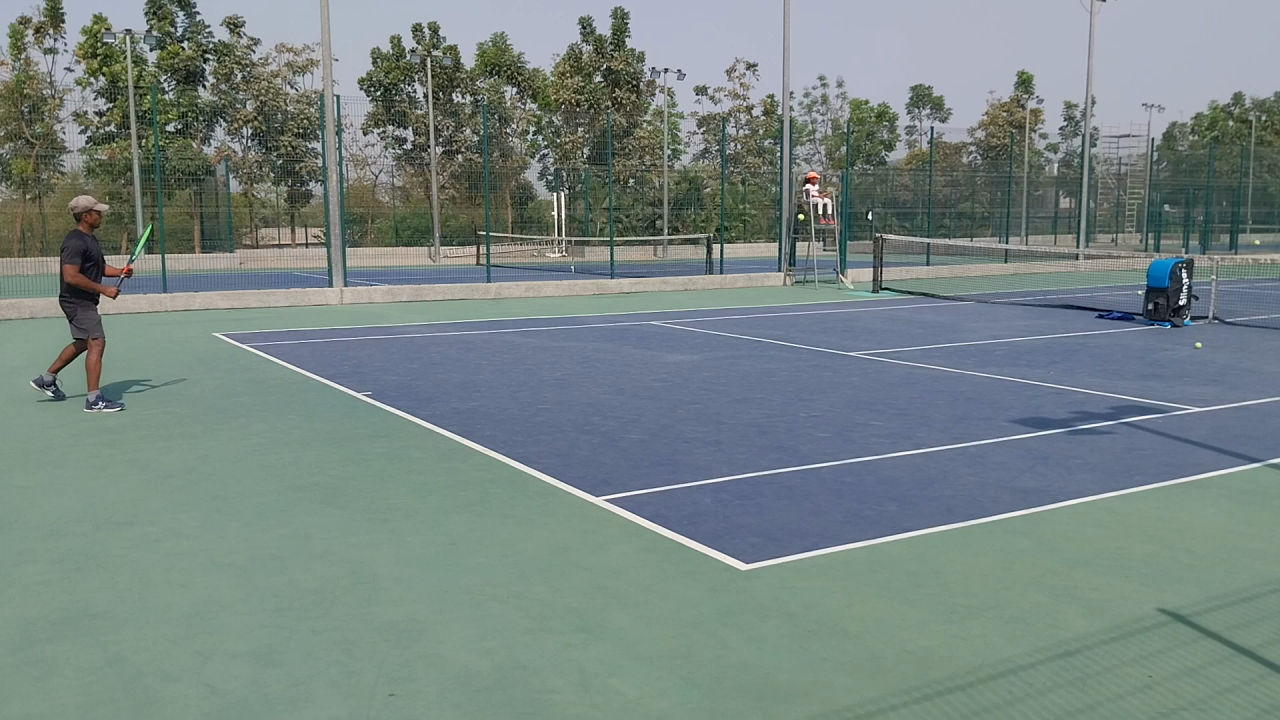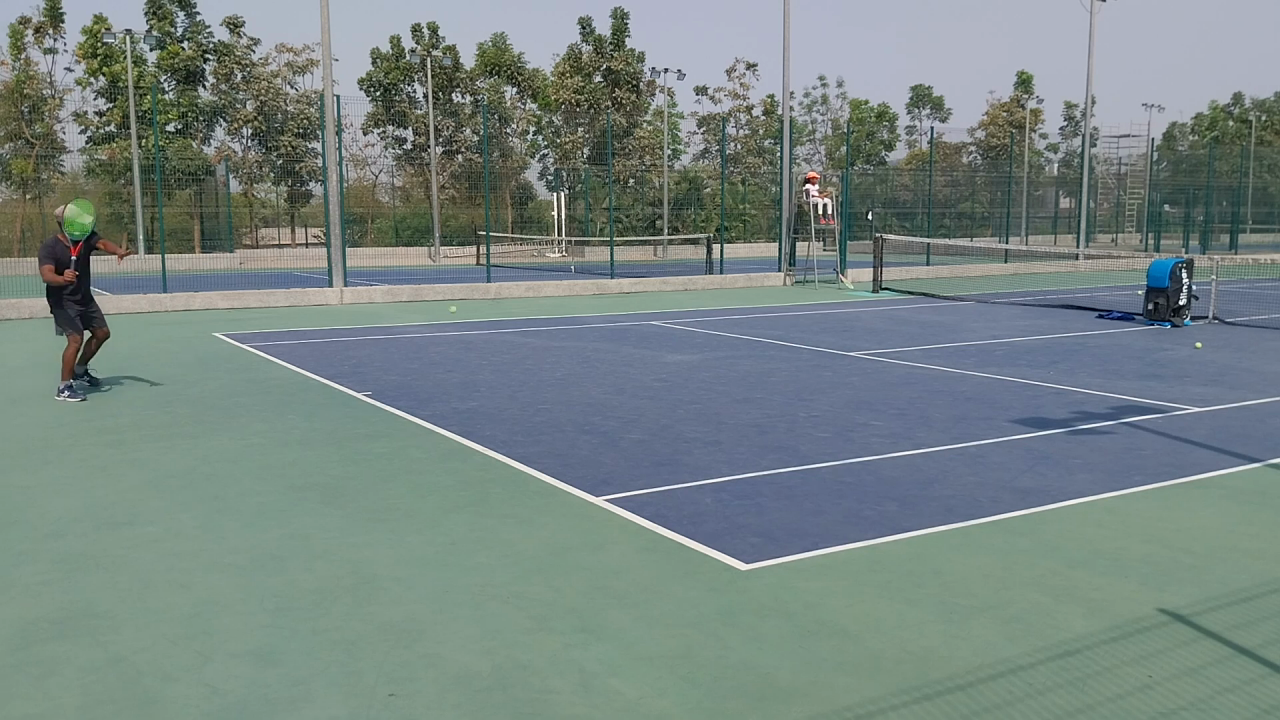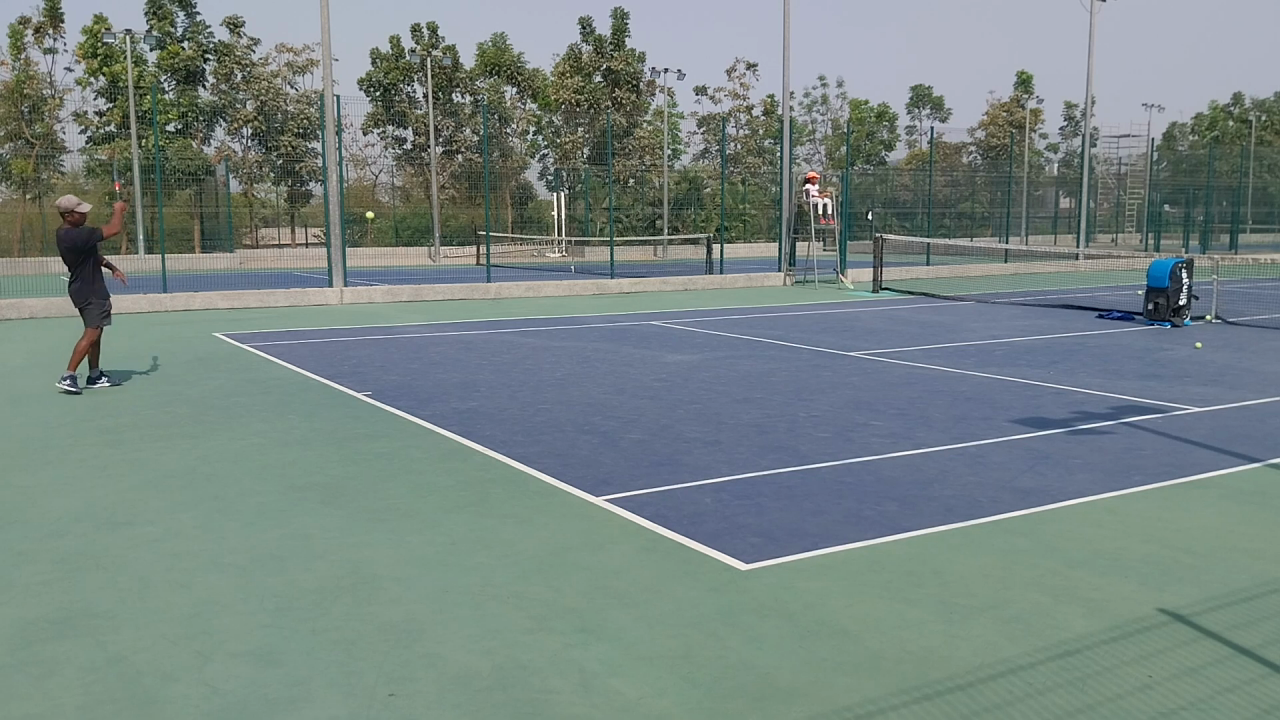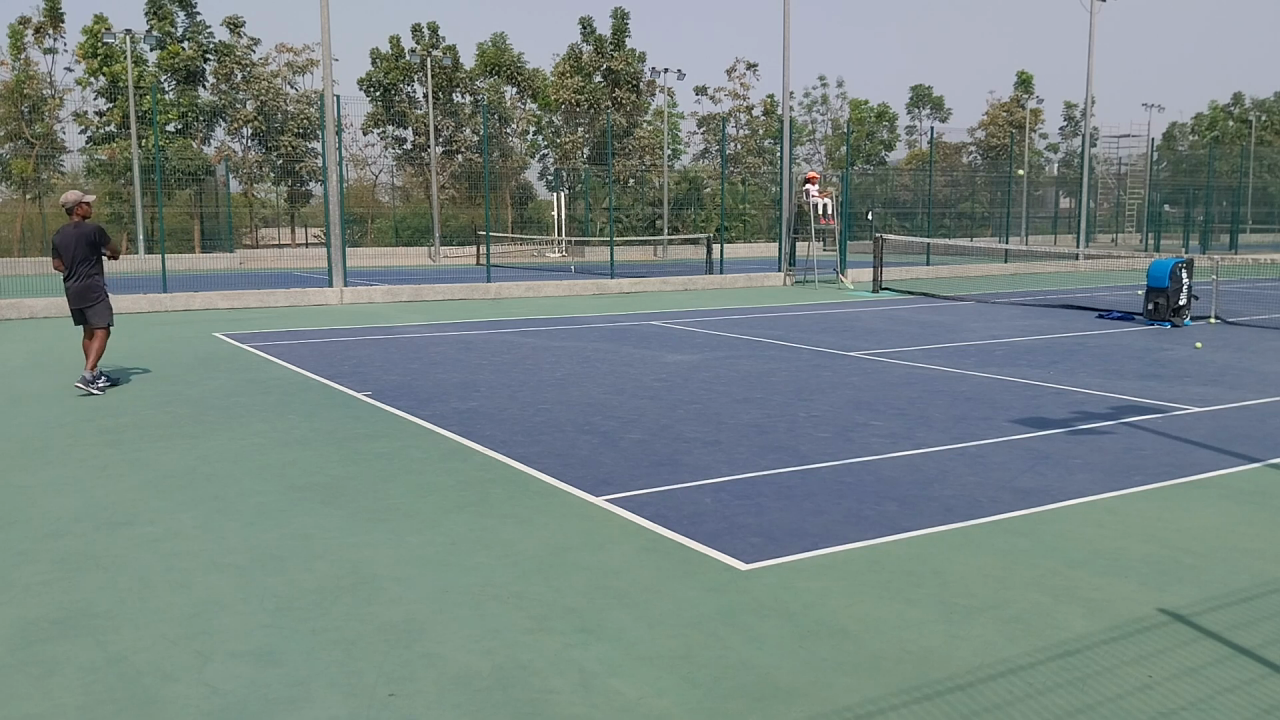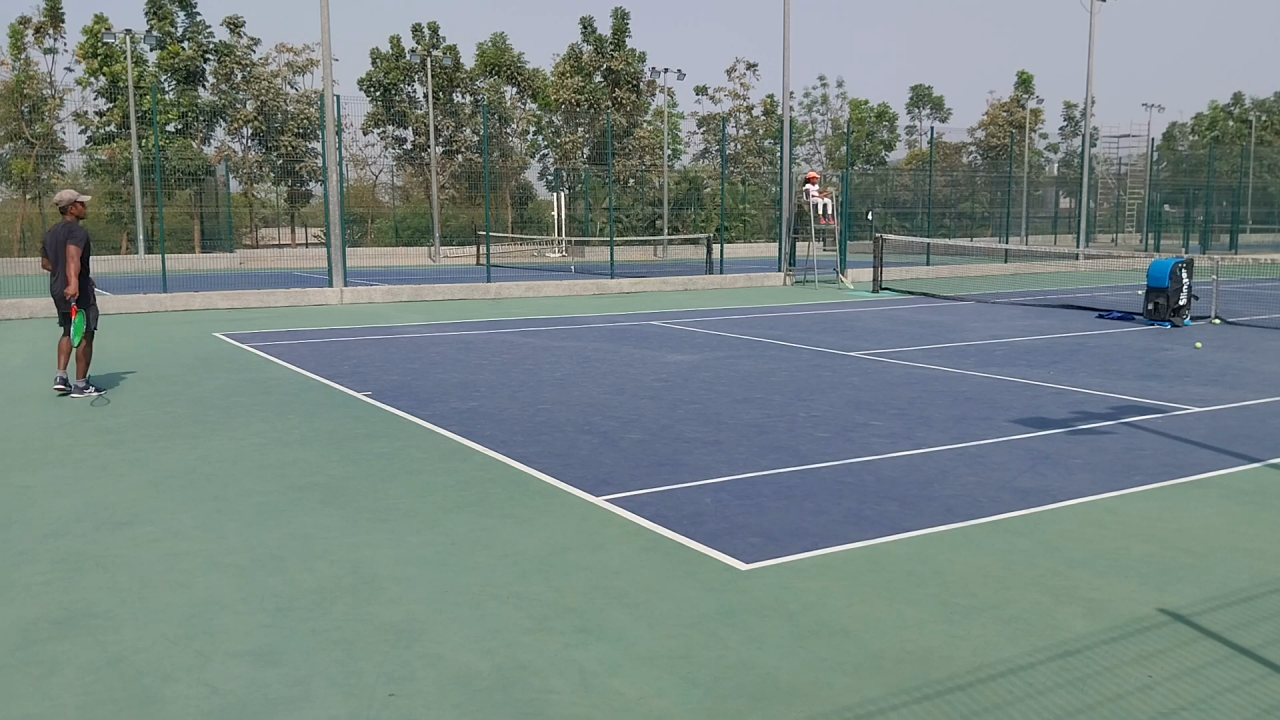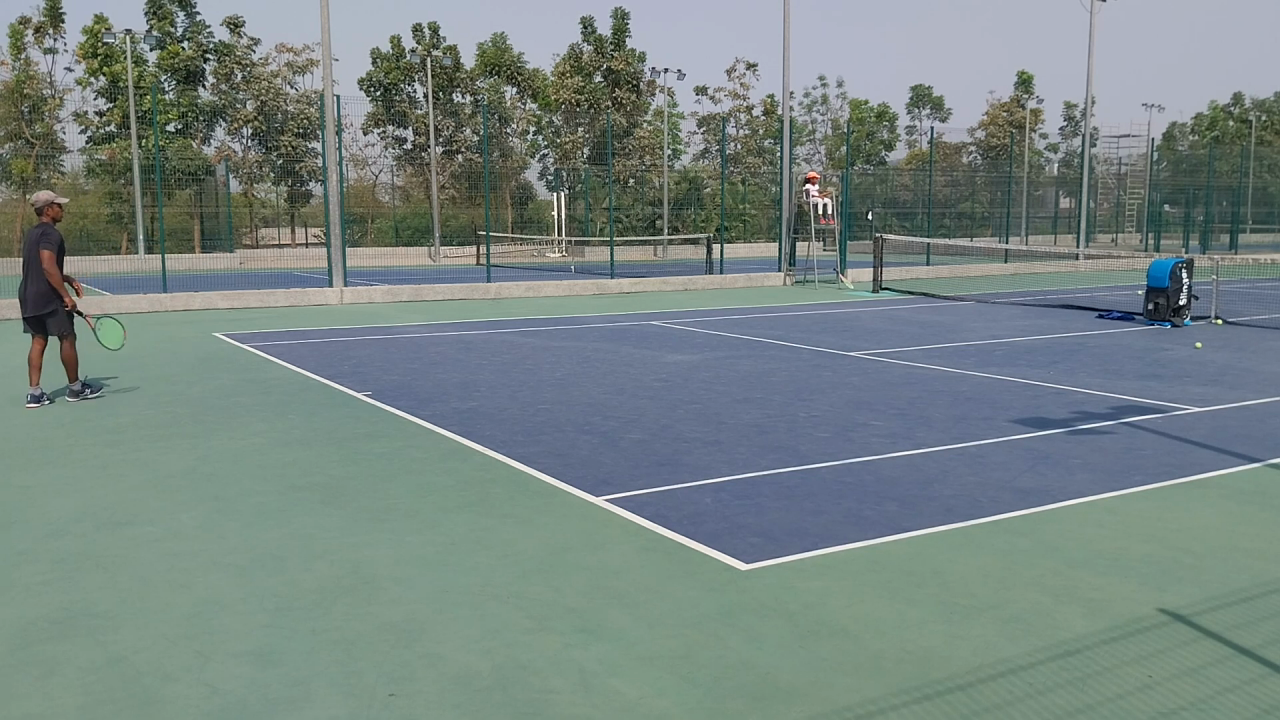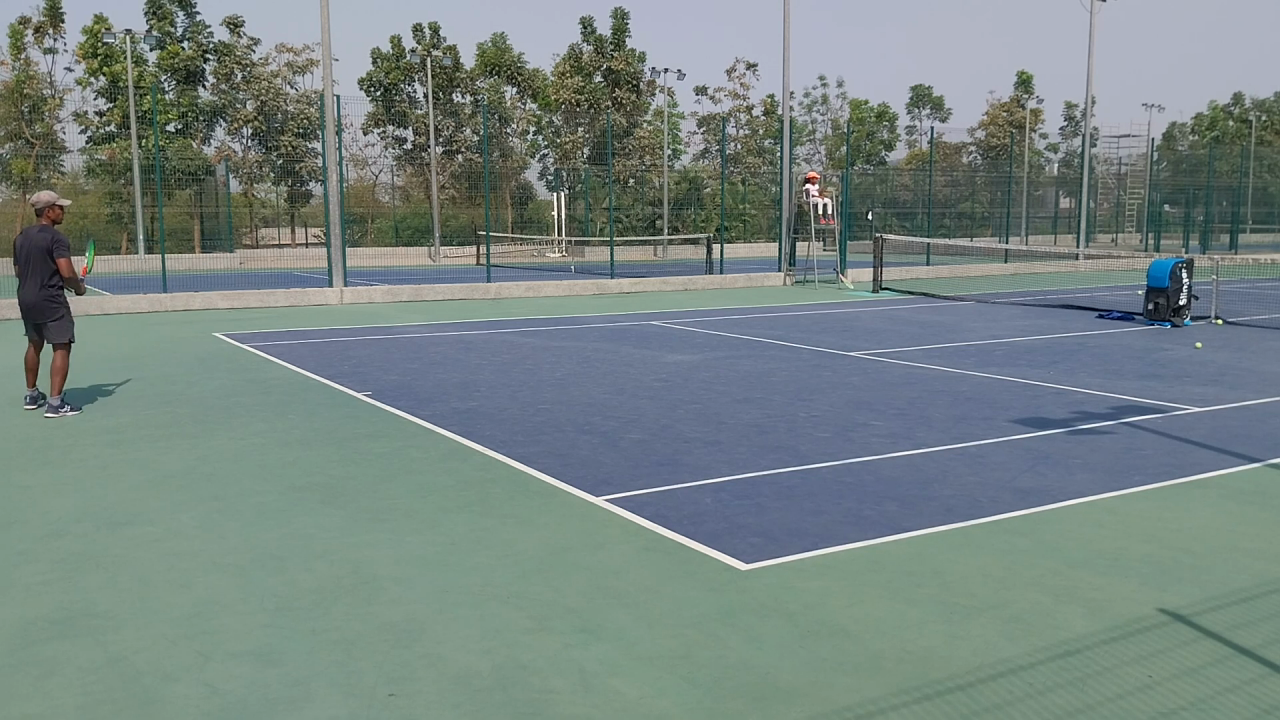
dt=0.5s
person 1, frame 1
left shoulder: (91, 239)
right shoulder: (75, 242)
left elbow: (99, 270)
right elbow: (70, 276)
left wrist: (121, 272)
right wrist: (103, 289)
left hip: (85, 302)
right hip: (79, 302)
left knee: (82, 343)
right knee: (96, 344)
left ankle: (47, 379)
right ankle: (94, 399)
person 1, frame 2
left shoulder: (86, 236)
right shoulder: (49, 248)
left elbow: (104, 244)
right elbow: (46, 276)
left wrist: (119, 252)
right wrist: (62, 278)
left hip: (84, 298)
right hip: (62, 301)
left knee: (102, 333)
right knee: (75, 339)
left ankle: (80, 370)
right ankle: (64, 387)
person 1, frame 3
left shoulder: (64, 233)
right shoulder: (78, 236)
right elbow: (114, 229)
left wrist: (113, 267)
right wrist: (118, 210)
left hip: (84, 289)
right hip: (90, 292)
left knee: (94, 331)
right knee: (92, 333)
left ankle: (95, 375)
right ankle: (67, 377)
person 1, frame 4
left shoulder: (58, 236)
right shoulder: (92, 230)
left elbow: (57, 265)
right elbow: (115, 252)
right wrist: (107, 253)
left hip: (72, 290)
right hip: (92, 290)
left knee: (89, 332)
right knee: (102, 332)
left ankle: (94, 376)
right ankle: (86, 376)
person 1, frame 5
left shoulder: (51, 233)
right shoulder: (77, 231)
left elbow: (45, 263)
right elbow: (73, 258)
right wrist: (74, 282)
left hip: (59, 291)
right hip: (78, 292)
left knee: (67, 332)
right knee: (86, 337)
left ankle: (61, 376)
right ankle: (81, 385)
person 1, frame 6
left shoulder: (32, 233)
right shoulder: (49, 233)
right elbow: (48, 266)
left wrist: (68, 280)
right wrist: (66, 295)
left hip: (28, 295)
right hip: (47, 297)
left knee: (38, 342)
right knee: (67, 338)
left ankle: (35, 393)
right ankle: (75, 387)
person 1, frame 7
left shoulder: (21, 237)
right shoulder: (55, 238)
left elbow: (18, 271)
right elbow: (68, 273)
right wrist: (79, 286)
left hip: (27, 301)
right hip: (51, 302)
left knee: (34, 345)
right knee: (61, 349)
left ankle: (31, 394)
right ankle: (56, 403)
